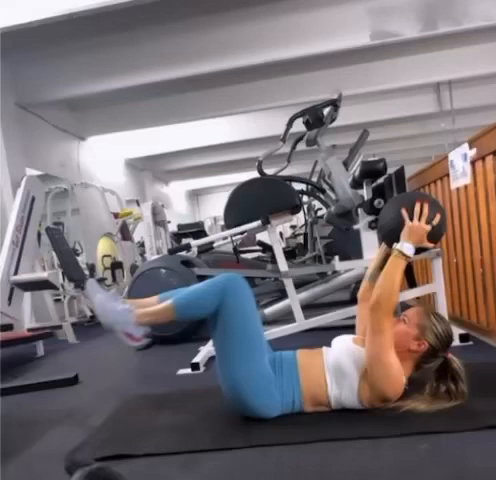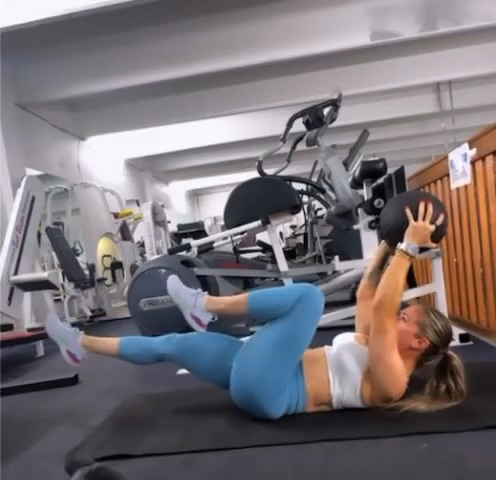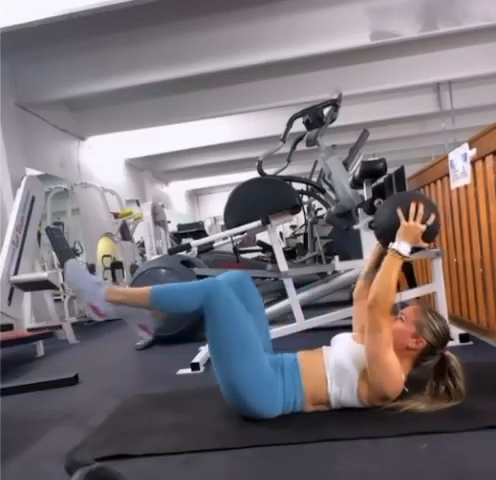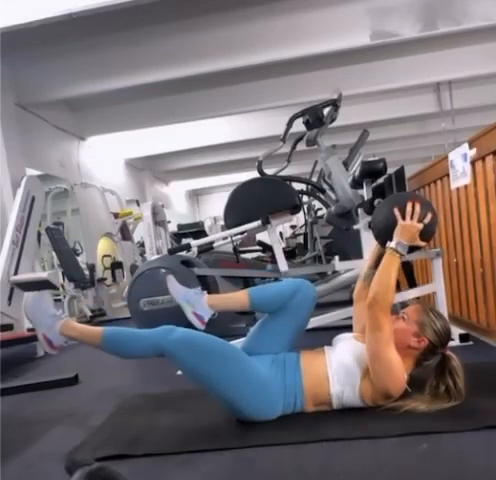
dt=0.5s
person 1, frame 1
left shoulder: (389, 380)
right shoulder: (371, 349)
left elbow: (379, 309)
right elbow: (366, 298)
left wrist: (405, 247)
right wrist: (387, 245)
left hip: (259, 392)
right hip: (265, 373)
left knee: (230, 285)
right knee: (215, 298)
left ankle: (132, 318)
right ankle: (132, 310)
person 1, frame 2
left shoulder: (391, 380)
right shoulder: (372, 349)
left elbow: (382, 309)
right elbow: (366, 297)
left wrist: (409, 247)
right wrist: (387, 246)
left hip: (262, 390)
right hip: (257, 374)
left knee: (309, 295)
right knee: (172, 343)
left ankle: (208, 305)
right ankle: (84, 344)
person 1, frame 3
left shoulder: (389, 378)
right shoulder: (370, 347)
left elbow: (376, 308)
right elbow: (362, 296)
left wrist: (402, 246)
right wrist: (382, 245)
left hip: (261, 392)
right hip: (268, 372)
left knee: (212, 291)
right knee: (236, 282)
left ankle: (107, 295)
right ankle: (158, 316)
person 1, frame 4
left shoulder: (390, 378)
right shoulder: (371, 350)
left elbow: (375, 307)
right elbow: (362, 296)
left wrist: (399, 246)
right wrist: (381, 246)
left hip: (260, 392)
right hip: (265, 365)
left knee: (169, 338)
right knee: (302, 290)
left ankle: (65, 330)
right ankle: (206, 305)
